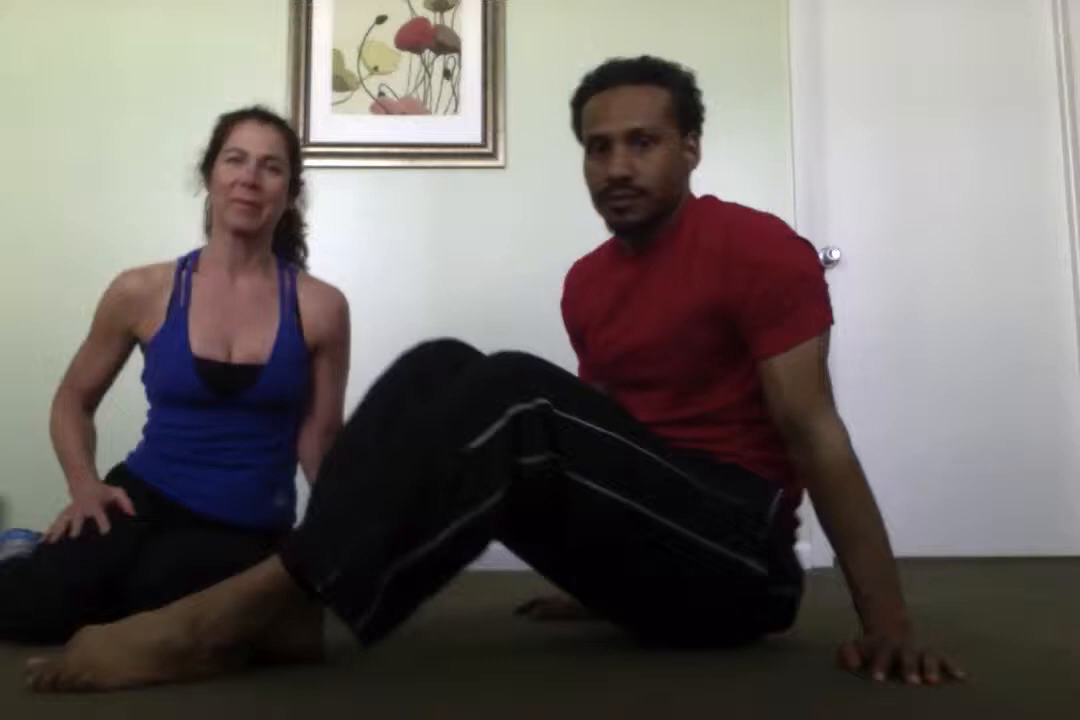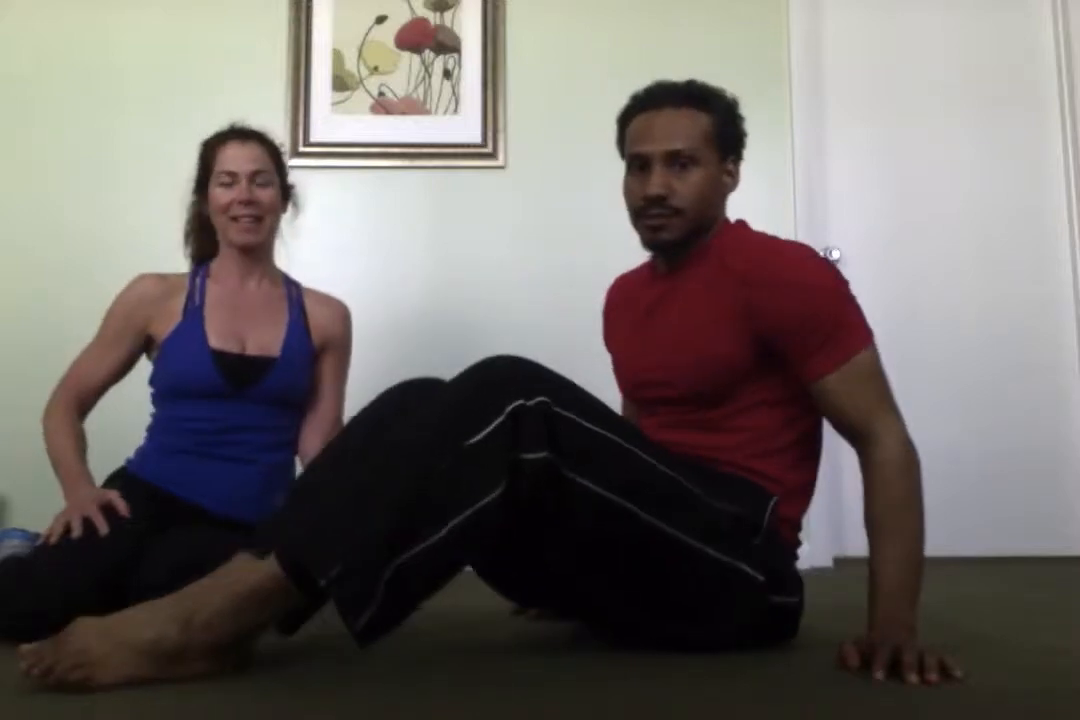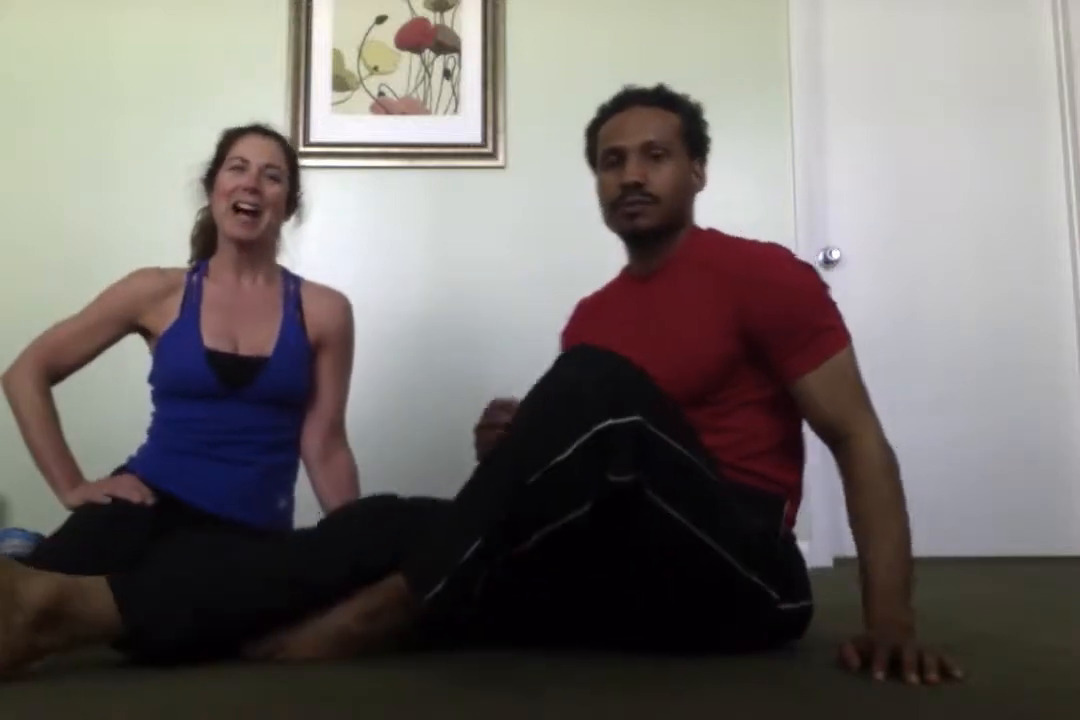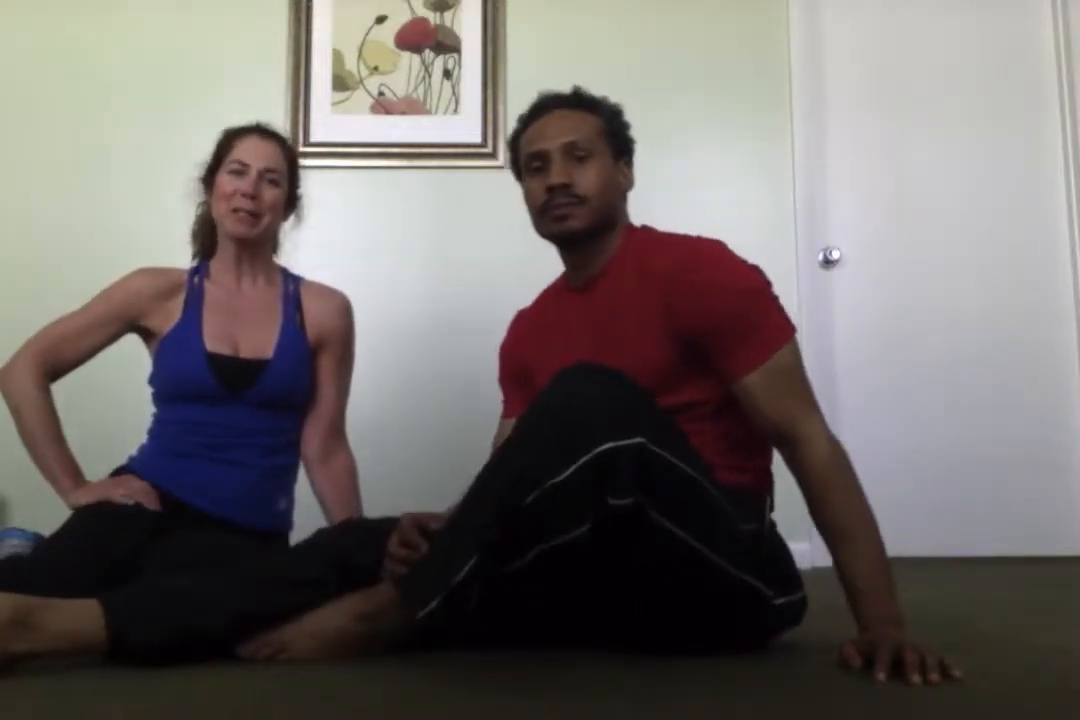
dt=0.7s
person 1, frame 1
left shoulder: (755, 249)
right shoulder: (585, 281)
left elbow: (812, 433)
left wrist: (887, 623)
right wrist: (584, 573)
left hip: (731, 560)
right hip: (635, 557)
left knee: (516, 394)
right knee: (439, 369)
left ankle: (233, 615)
right ankle: (299, 599)
person 1, frame 2
left shoulder: (783, 276)
right shoulder: (625, 297)
left elbow: (883, 441)
left wrist: (892, 623)
right wrist: (571, 567)
left hip: (732, 568)
right hip: (637, 564)
left knee: (510, 395)
right knee: (424, 408)
left ankle: (219, 618)
right ankle: (229, 592)
person 1, frame 3
left shoulder: (762, 275)
right shoulder: (594, 314)
left elbow: (859, 440)
left wrist: (890, 620)
right wrist: (521, 463)
left hip: (736, 573)
right hip: (619, 569)
left knee: (598, 385)
right knee: (384, 522)
left ankle: (388, 610)
person 1, frame 4
left shoulder: (700, 273)
right shoulder: (530, 331)
left elbow: (807, 441)
right elbow: (518, 481)
left wrist: (882, 625)
right wrist: (445, 534)
left hip: (726, 571)
right hip: (605, 572)
left knee: (592, 401)
right knee: (367, 542)
left ankle: (390, 615)
person 2, frame 1
left shoulder: (320, 307)
right shoulder: (140, 293)
left elbow: (319, 441)
right elbow: (72, 401)
right wrist: (85, 486)
left hip: (248, 529)
right hip: (146, 500)
person 2, frame 2
left shoulder: (323, 317)
right shoulder: (156, 298)
left elbow: (320, 444)
right elbow: (64, 407)
right wrist: (79, 492)
left hip: (245, 528)
right hip: (146, 499)
person 2, frame 3
left shoulder: (323, 311)
right shoulder: (158, 292)
left elbow: (324, 447)
right wrist: (71, 486)
left hip: (250, 529)
right hip: (148, 500)
person 2, frame 4
left shoulder: (323, 311)
right shoulder: (158, 293)
left elbow: (324, 449)
right wrist: (74, 488)
left hip: (249, 532)
right hip: (151, 502)
